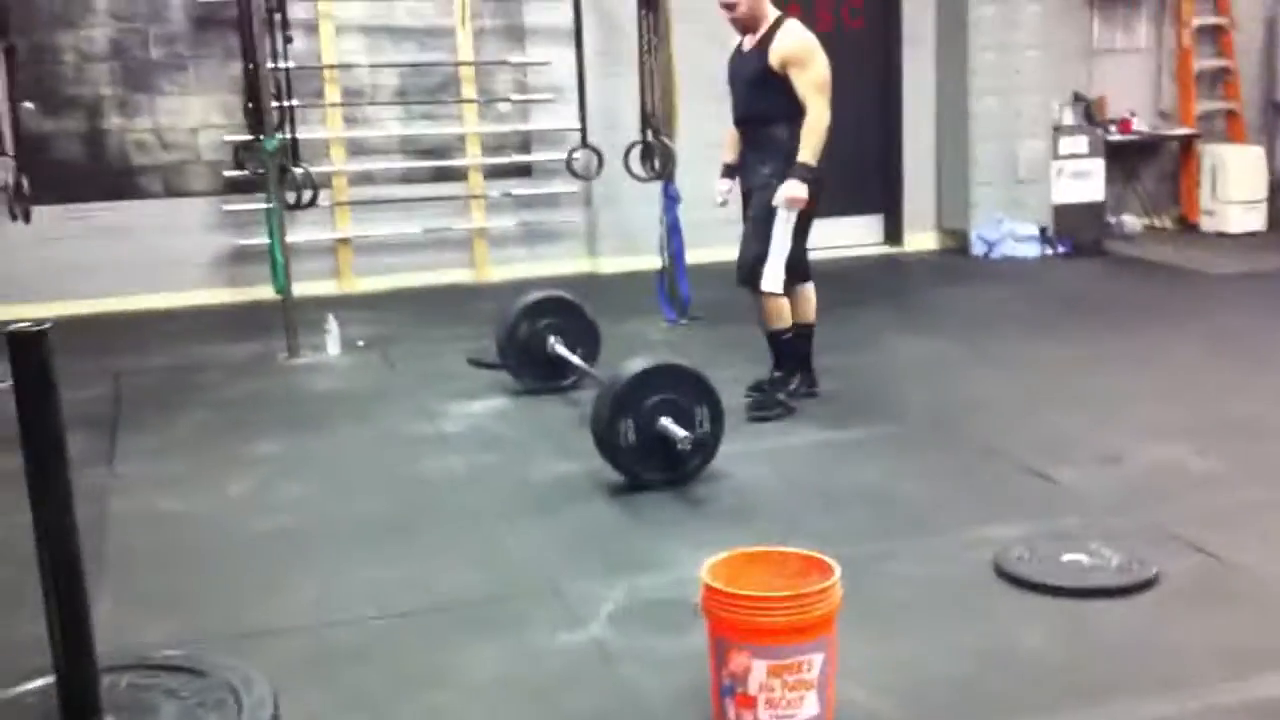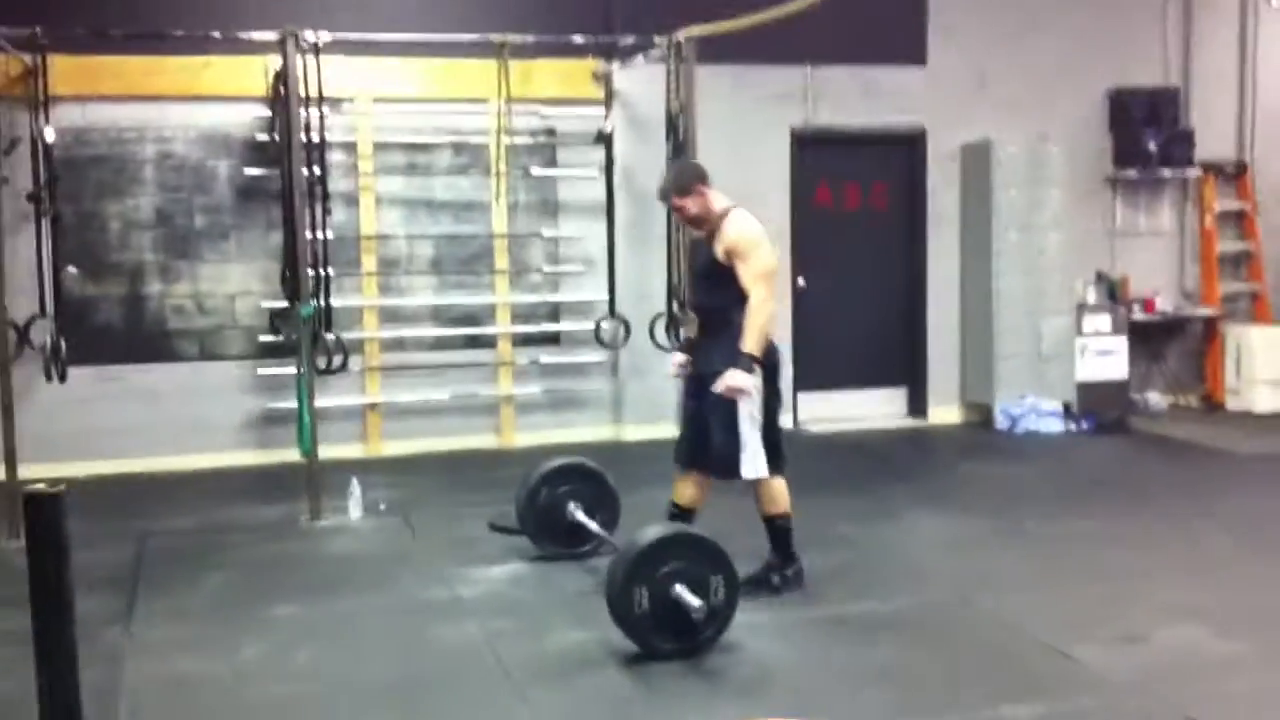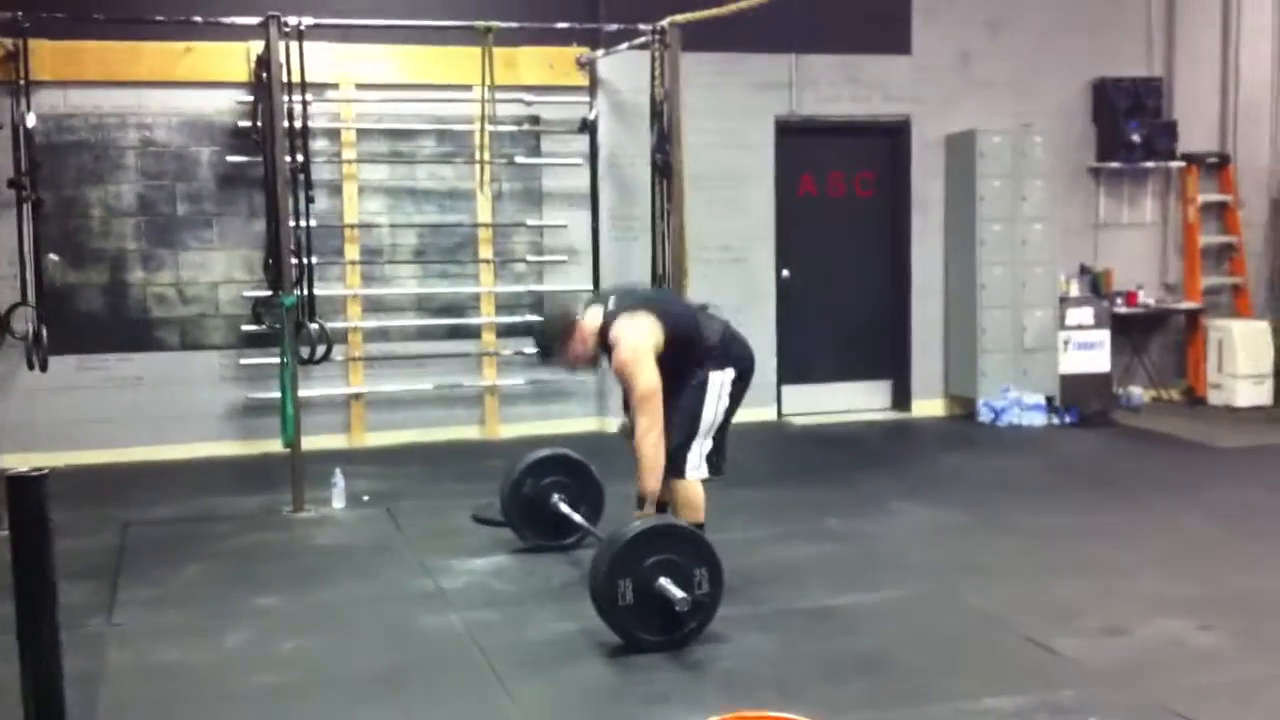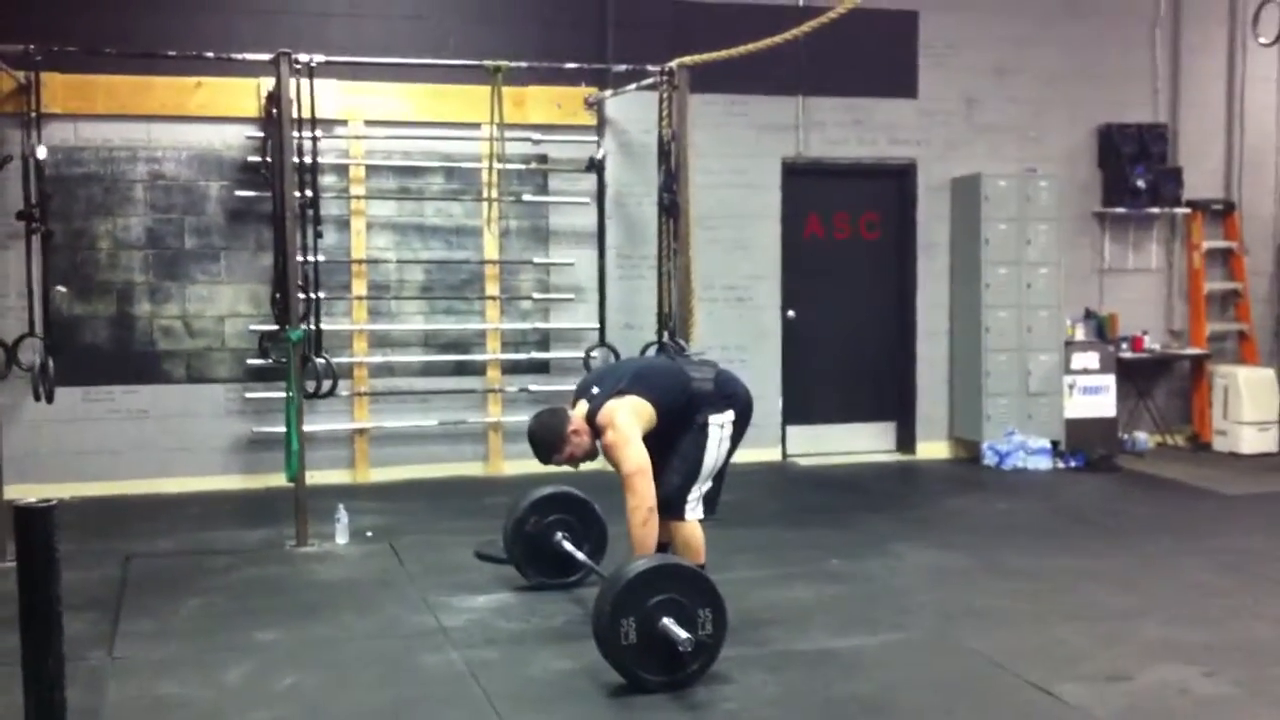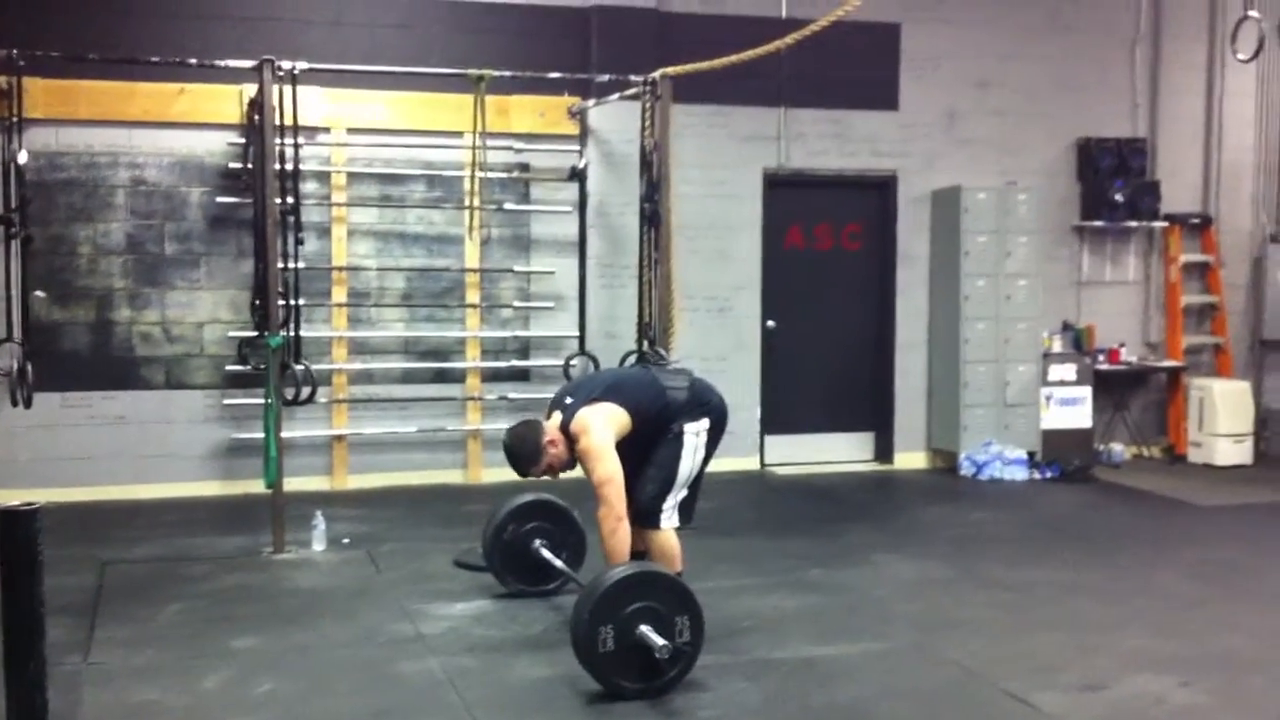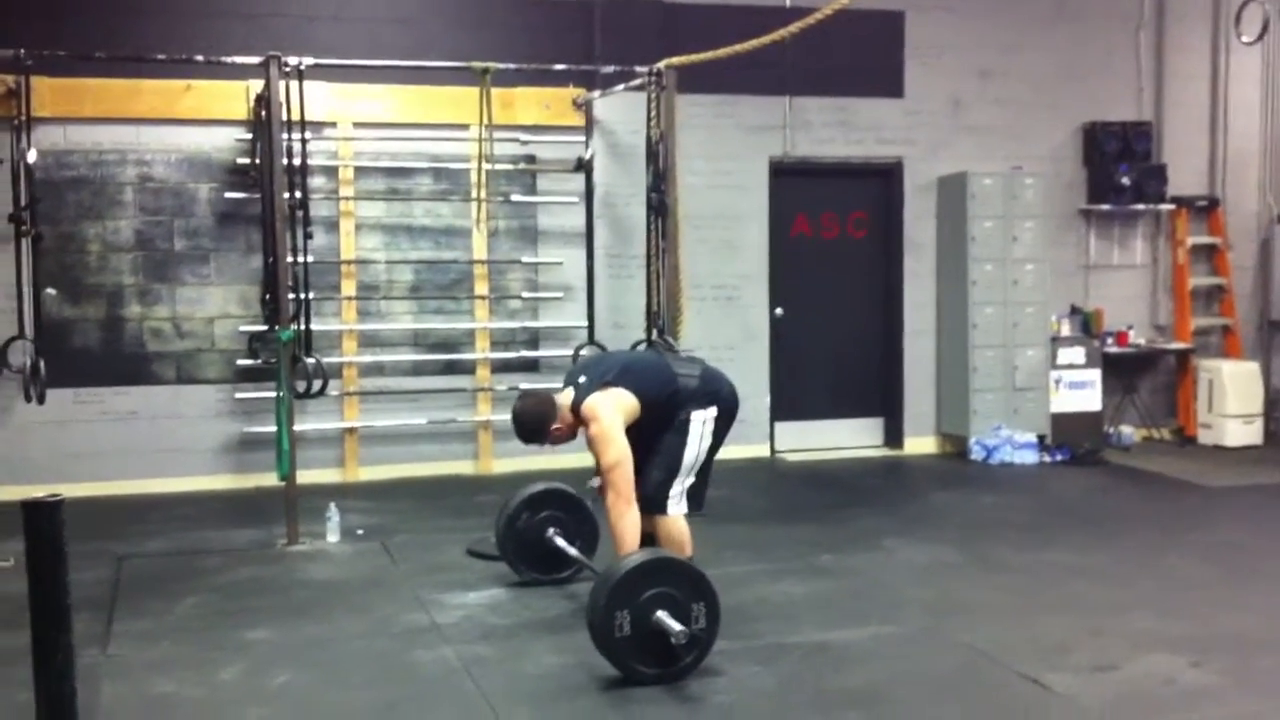
dt=0.7s
person 1, frame 1
left shoulder: (793, 42)
right shoulder: (742, 48)
left elbow: (818, 108)
left wrist: (803, 172)
right wrist: (728, 170)
left hip: (785, 175)
right hip: (757, 173)
left knee: (765, 276)
right knee: (791, 275)
left ankle: (785, 378)
right ankle: (799, 370)
person 1, frame 2
left shoulder: (740, 230)
right shoulder: (702, 234)
left elbow: (761, 298)
left wrist: (745, 363)
right wrist: (688, 346)
left hip: (738, 363)
right hip: (707, 359)
left knee: (757, 464)
right knee: (691, 457)
left ankle: (785, 563)
person 1, frame 3
left shoulder: (628, 344)
right shoulder: (591, 315)
left elbow: (649, 430)
left wrist: (646, 507)
right wrist: (630, 411)
left hip: (720, 362)
right hip: (686, 358)
left knee: (679, 457)
right knee: (658, 447)
person 1, frame 4
left shoulder: (616, 427)
right shoulder: (582, 399)
left elbow: (643, 508)
left hip: (721, 403)
right hip: (687, 402)
left knee: (675, 501)
right knee: (650, 488)
person 1, frame 5
left shoulder: (589, 433)
right shoulder: (557, 412)
left elbow: (614, 517)
left hip: (697, 412)
right hip: (662, 411)
left knee: (652, 509)
right knee: (628, 498)
person 1, frame 6
left shoulder: (600, 416)
right shoulder: (573, 385)
left elbow: (622, 501)
right wrist: (603, 472)
left hip: (707, 399)
right hip: (674, 397)
left knee: (660, 497)
right knee: (635, 483)
